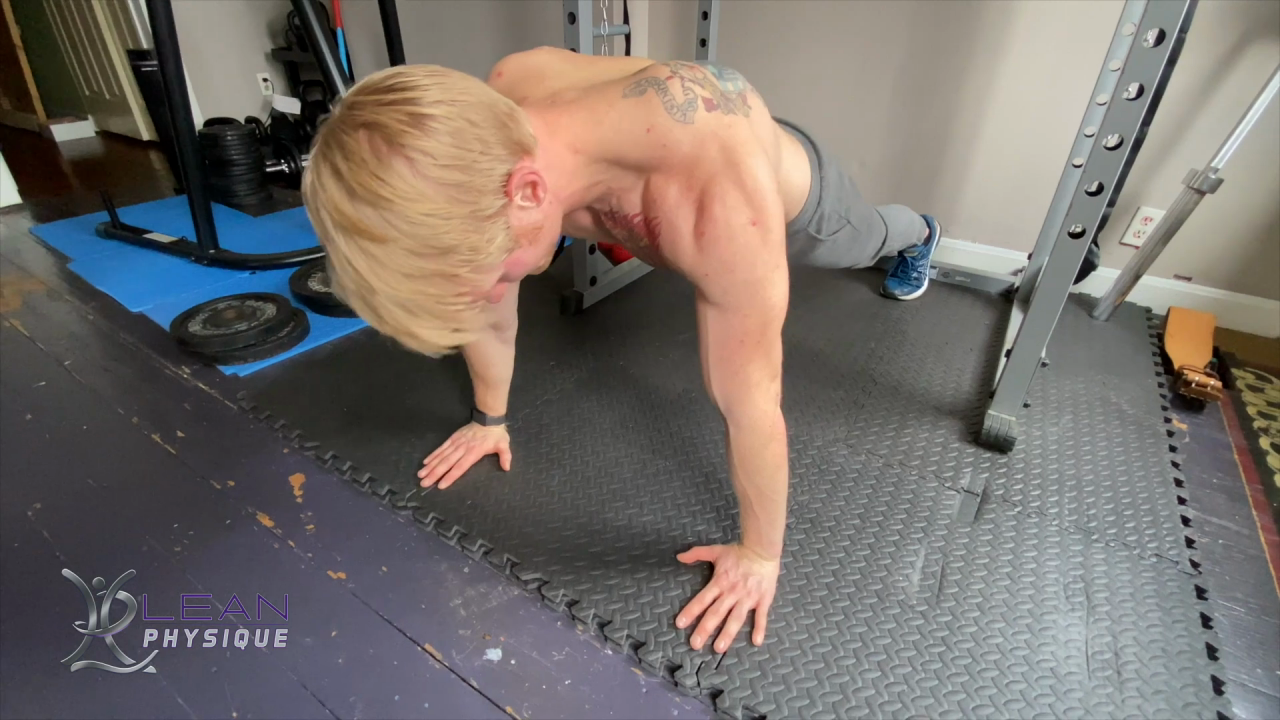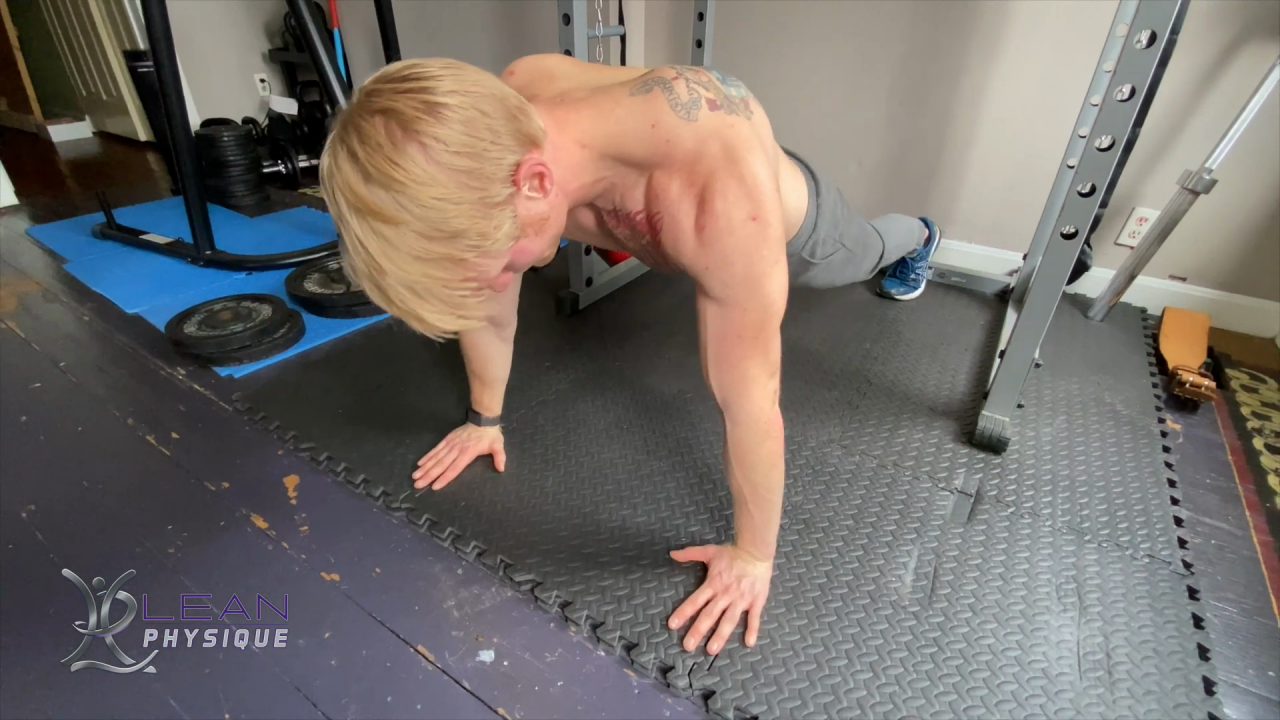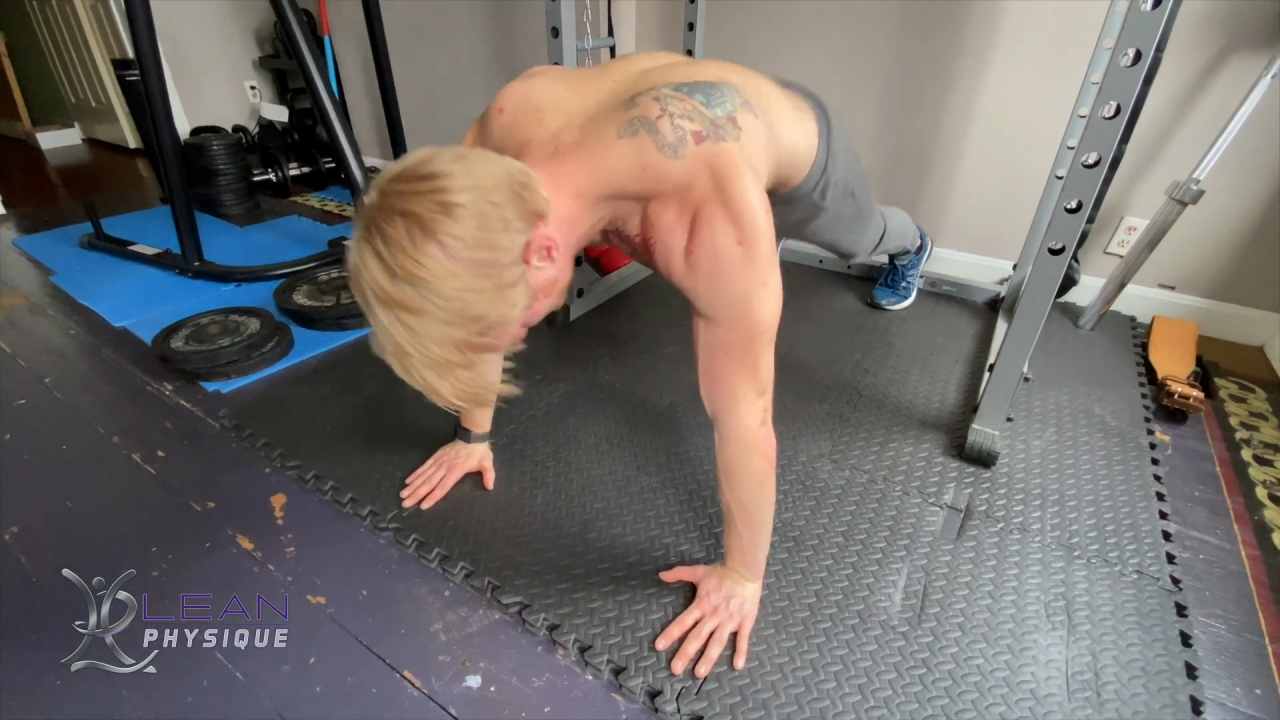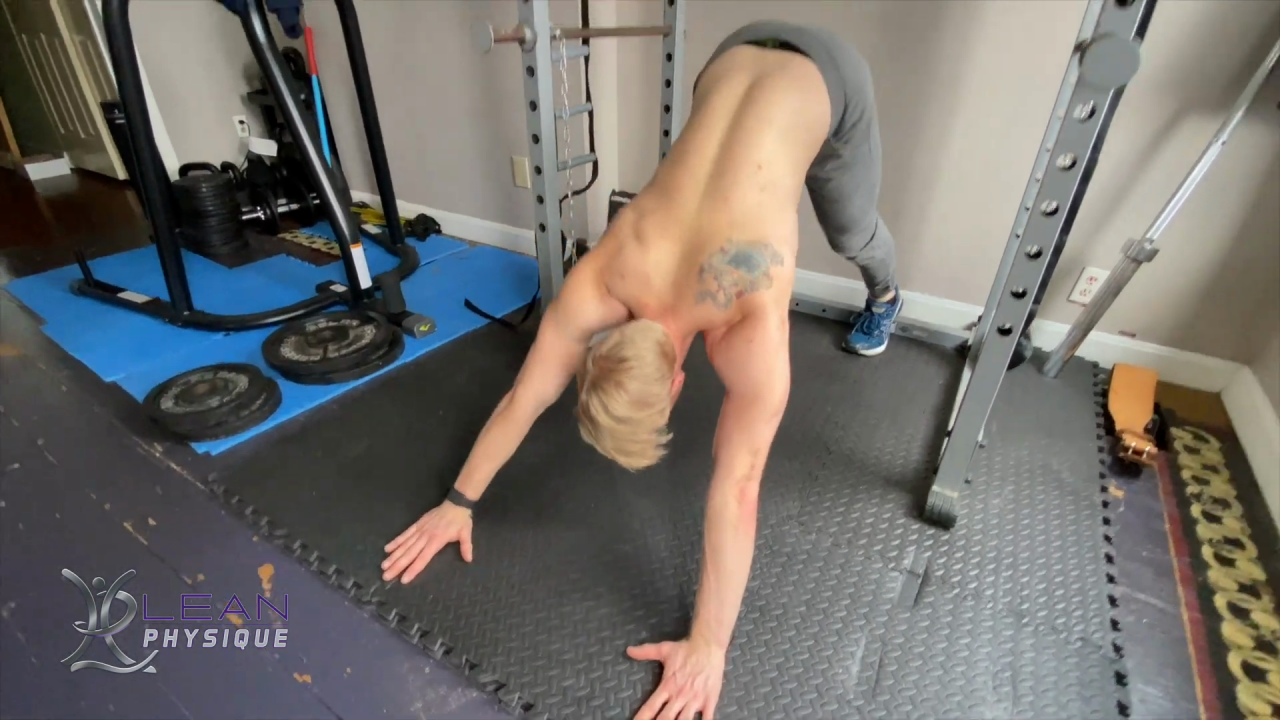
dt=0.7s
person 1, frame 1
left shoulder: (713, 196)
right shoulder: (480, 134)
left elbow: (750, 405)
right elbow: (486, 311)
left wrist: (759, 555)
right wrist: (490, 418)
left hip: (794, 200)
left knee: (864, 244)
left ankle: (916, 233)
person 1, frame 2
left shoulder: (713, 193)
right shoulder: (494, 140)
left elbow: (749, 402)
right elbow: (488, 306)
left wrist: (752, 556)
right wrist: (485, 419)
left hip: (790, 226)
right hip: (698, 223)
left knee: (862, 251)
left ankle: (915, 235)
person 1, frame 3
left shoulder: (715, 223)
right shoulder: (486, 160)
left elbow: (744, 417)
right elbow: (467, 306)
left wrist: (742, 577)
right wrist: (471, 435)
left hip: (797, 158)
left knee: (859, 238)
left ankle: (909, 242)
person 1, frame 4
left shoulder: (749, 329)
right shoulder: (600, 284)
left elbow: (737, 485)
right elbow: (524, 397)
left wrist: (708, 650)
right wrist: (459, 502)
left hip: (827, 80)
right hip: (741, 59)
left knee: (851, 232)
left ankle: (883, 297)
